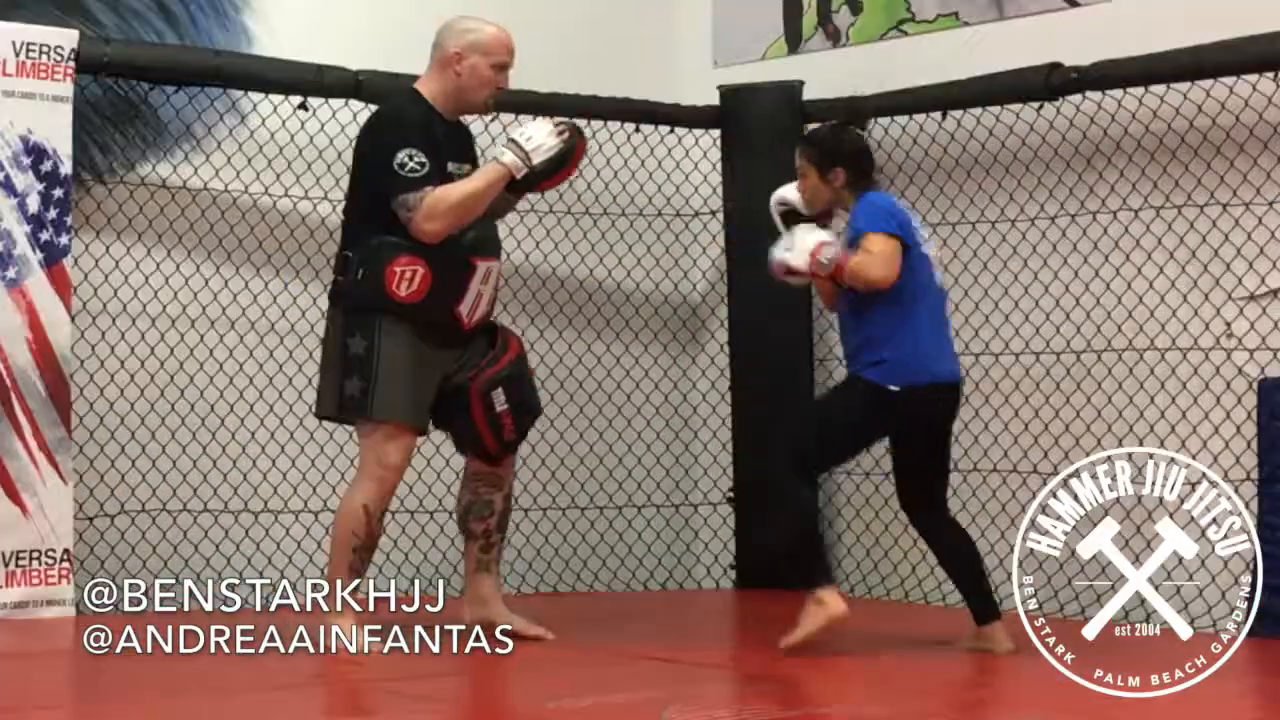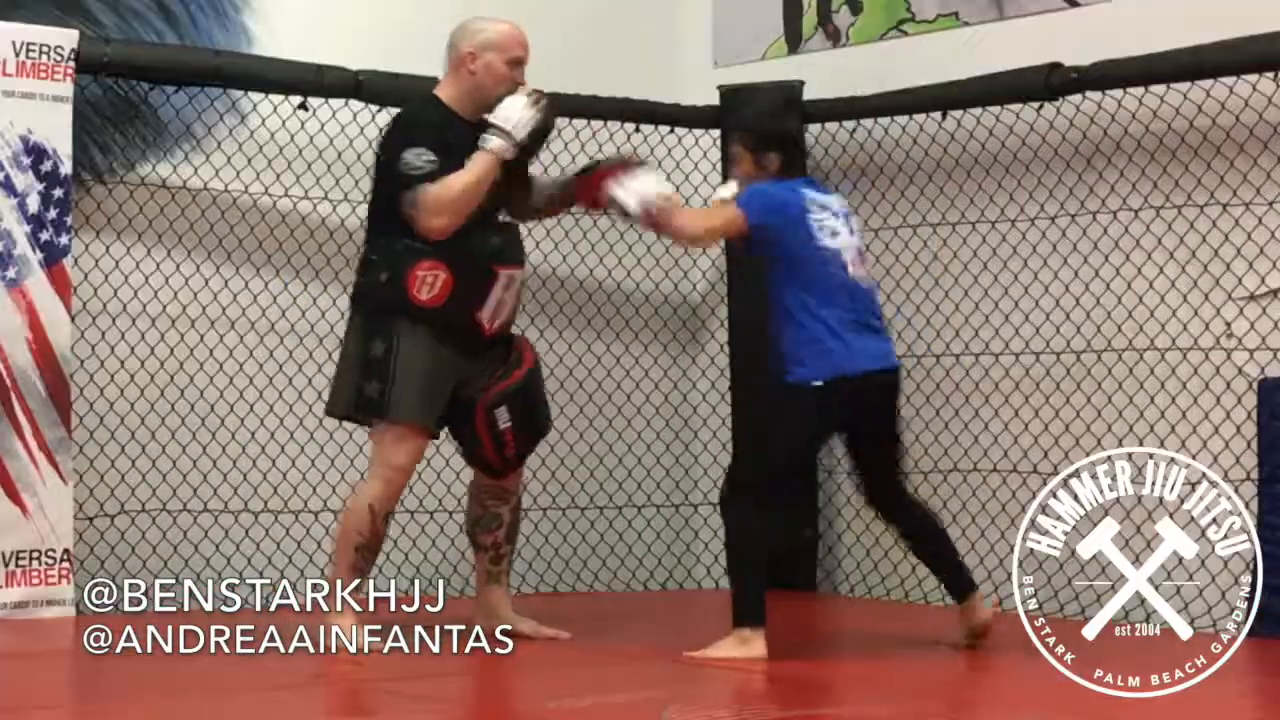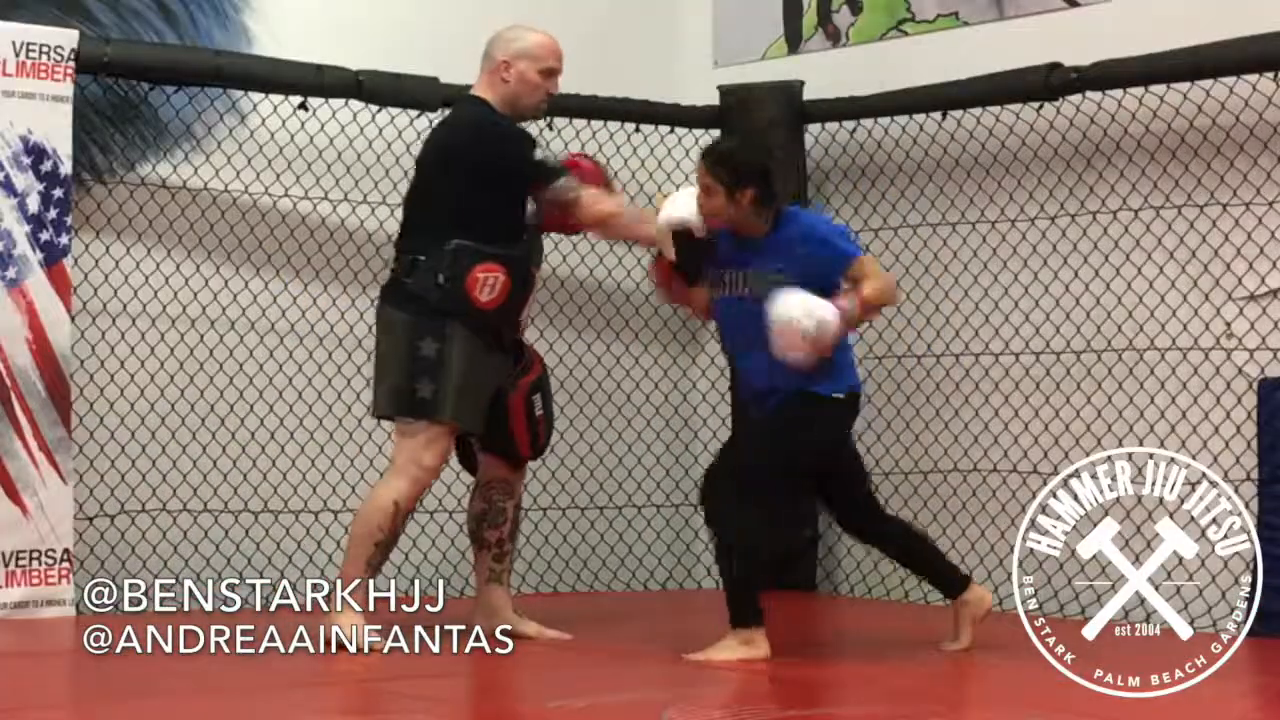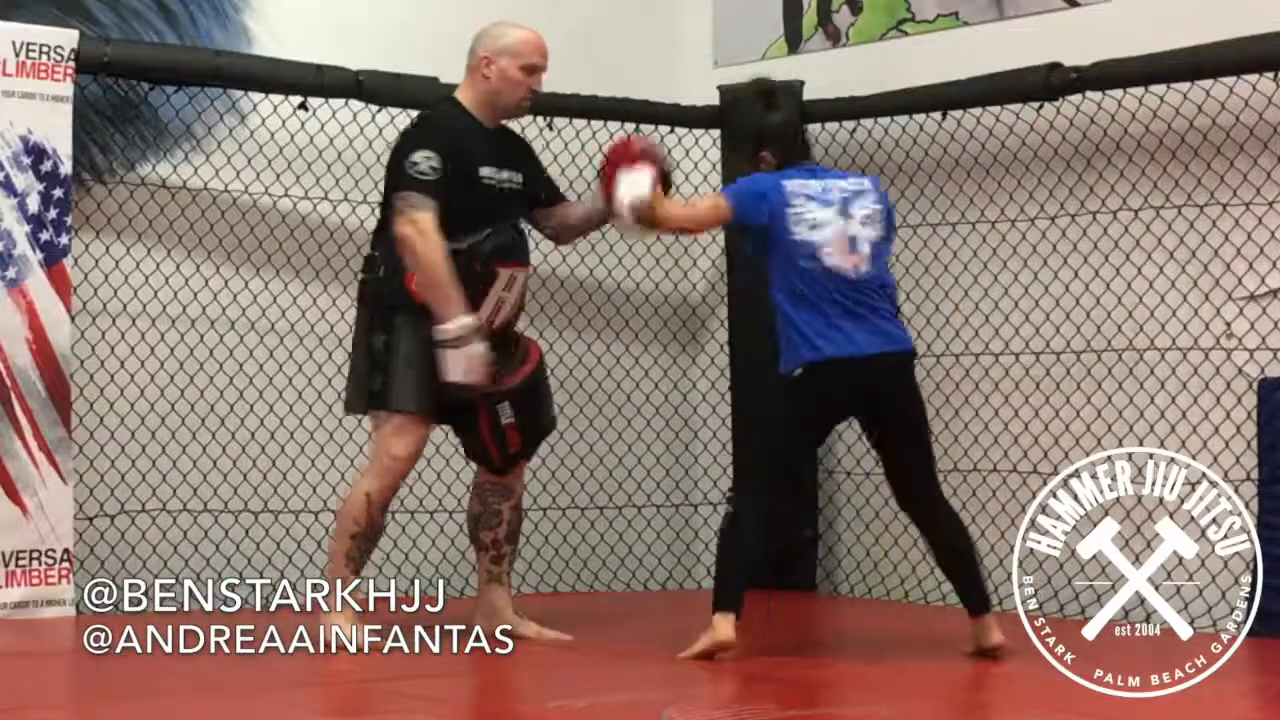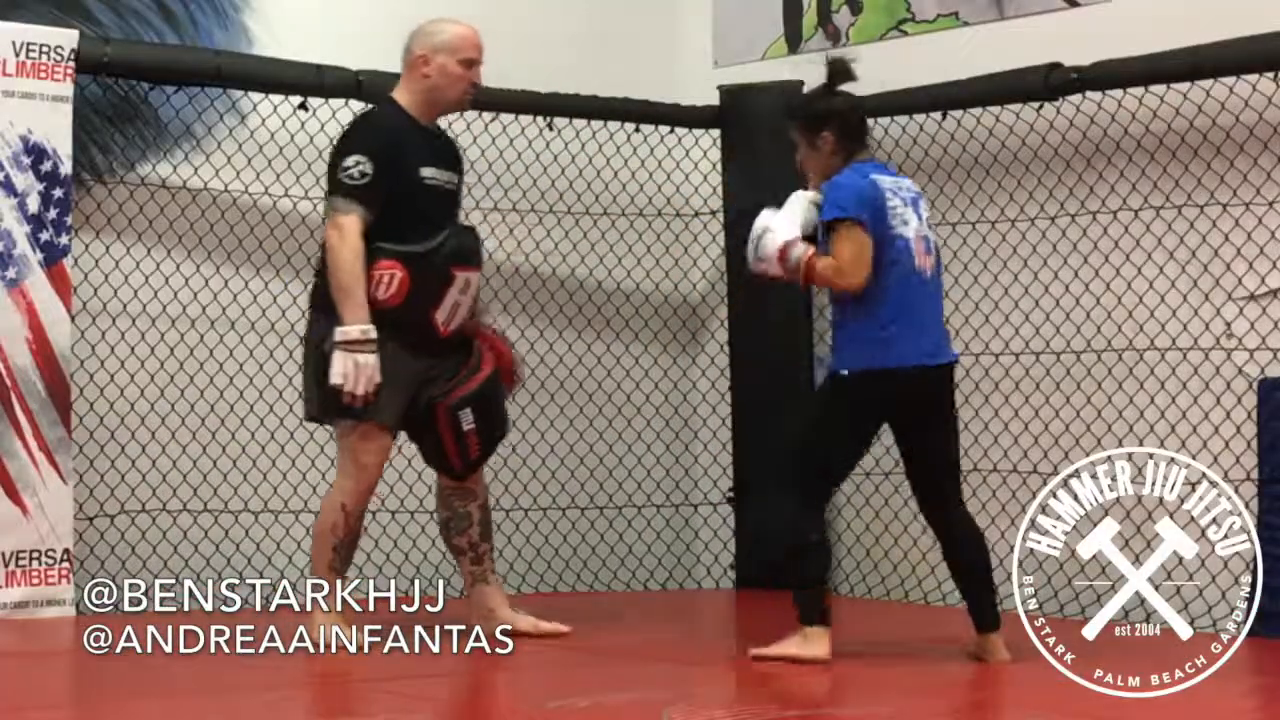
dt=0.3s
person 1, frame 1
left shoulder: (454, 133)
right shoulder: (396, 123)
left elbow: (469, 221)
right elbow: (429, 221)
left wrist: (526, 170)
right wrist: (509, 159)
left hip: (457, 327)
right hip: (391, 324)
left knee: (492, 453)
right knee: (384, 466)
left ankle: (483, 597)
right ankle: (341, 615)
person 1, frame 2
left shoulder: (481, 131)
right shoulder: (418, 127)
left elbow: (527, 201)
right elbow: (435, 217)
left wrist: (590, 179)
right wrist: (498, 146)
left hip: (477, 333)
right hip: (411, 327)
left knee: (503, 467)
right knee: (393, 466)
left ankle: (494, 607)
right ankle: (340, 613)
person 1, frame 3
left shoulder: (482, 134)
right shoulder: (489, 134)
right elbow: (582, 206)
left wrist: (548, 212)
right wrist: (667, 235)
left hip: (481, 331)
right hip: (439, 326)
left knee: (505, 466)
right knee: (420, 463)
left ankle: (494, 607)
right ankle: (349, 610)
person 1, frame 4
left shoulder: (510, 149)
right shoulder: (435, 132)
left elbow: (559, 221)
right elbow: (415, 229)
left wrist: (615, 201)
right wrist: (456, 328)
left hip: (479, 332)
right hip: (417, 324)
left knee: (505, 463)
right knee: (394, 458)
left ankle: (496, 608)
right ankle: (335, 608)
person 1, frame 5
left shoulder: (440, 148)
right shoulder: (379, 139)
right elbow: (344, 235)
left wrist: (477, 324)
right wrist: (355, 334)
left hip: (440, 336)
right hip: (384, 336)
left knee: (462, 463)
right knee: (362, 473)
left ankle: (492, 605)
right ankle: (321, 611)
person 2, frame 1
left shoulder: (874, 211)
right shoulder: (882, 211)
left elbow: (880, 273)
left wrist: (818, 259)
right wrist: (816, 253)
left hip: (899, 381)
right hip: (933, 383)
left knee: (791, 464)
right knee: (926, 507)
left ankle: (823, 591)
right ankle: (990, 625)
person 2, frame 2
left shoulder: (774, 199)
right shoulder: (829, 202)
left elbow: (696, 228)
left wrist: (646, 205)
right wrist: (745, 215)
left hip: (825, 381)
right hip: (878, 373)
left knee: (744, 493)
right knee: (889, 497)
left ankle: (749, 634)
right ankle: (971, 603)
person 2, frame 3
left shoulder: (813, 229)
right shoulder: (712, 240)
left elbow: (882, 286)
right elbow: (701, 305)
left wrist: (841, 315)
right wrist: (681, 251)
left hip: (823, 396)
left knee: (726, 490)
right knee: (863, 516)
left ankle: (748, 632)
right ankle: (966, 595)
person 2, frame 4
left shoulder: (765, 192)
right shoulder: (870, 189)
left elbow: (683, 219)
left wrist: (642, 204)
left hip: (817, 371)
right hip: (889, 363)
left knee: (754, 494)
right knee: (923, 498)
left ankle: (724, 620)
right ankle: (983, 621)
person 2, frame 5
left shoulder: (846, 191)
right shoulder: (884, 188)
left elbow: (850, 276)
left wrist: (791, 255)
left hip: (872, 369)
right hip: (931, 368)
left knee: (799, 491)
right knee: (944, 506)
left ankle: (813, 628)
right ankle: (989, 634)
